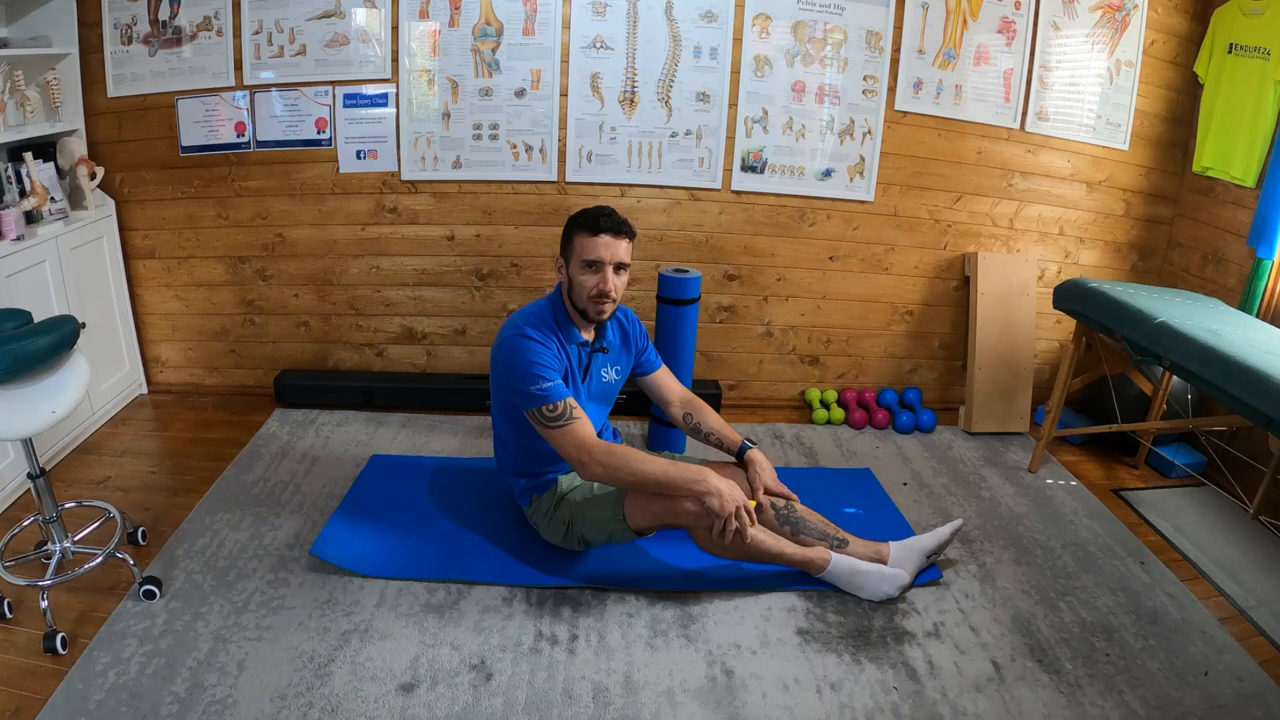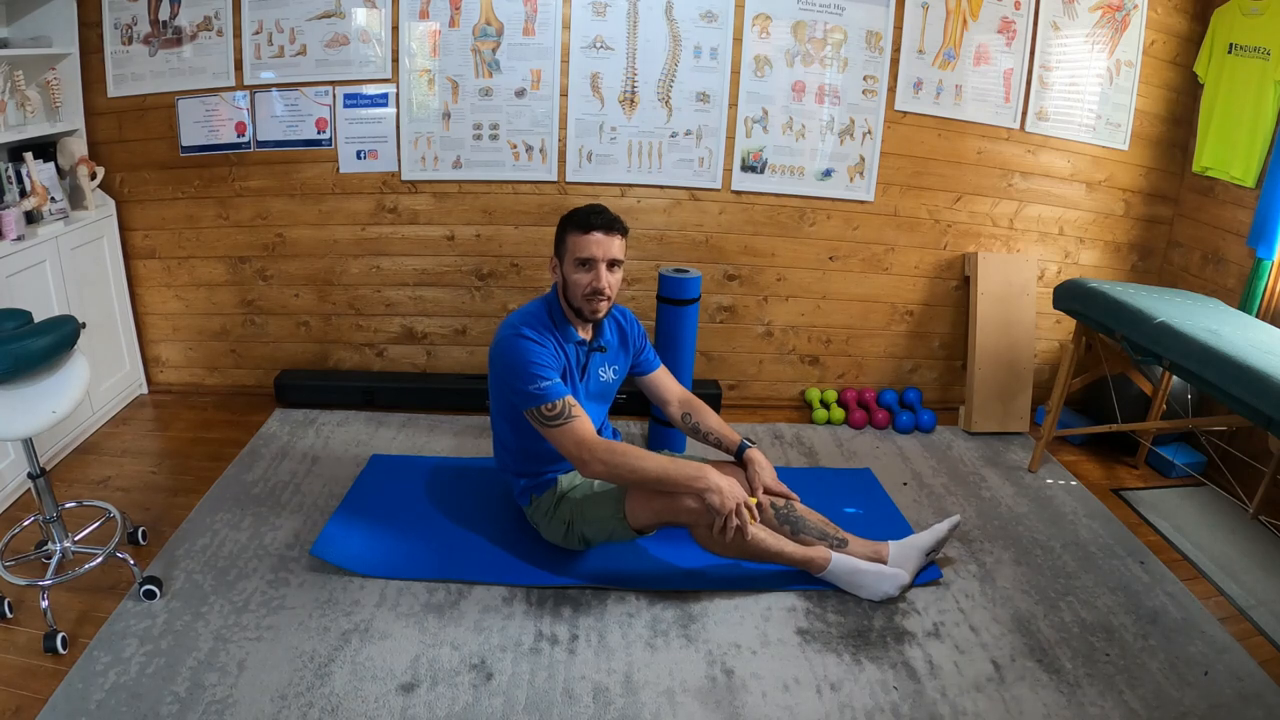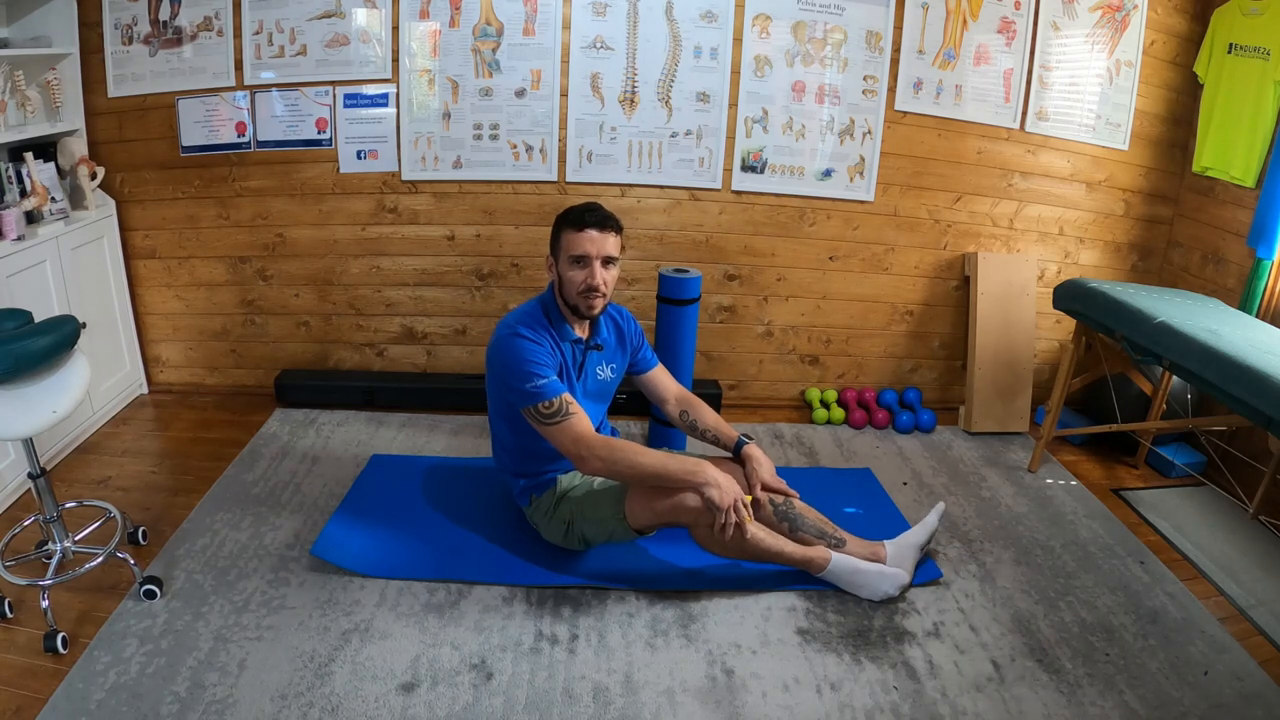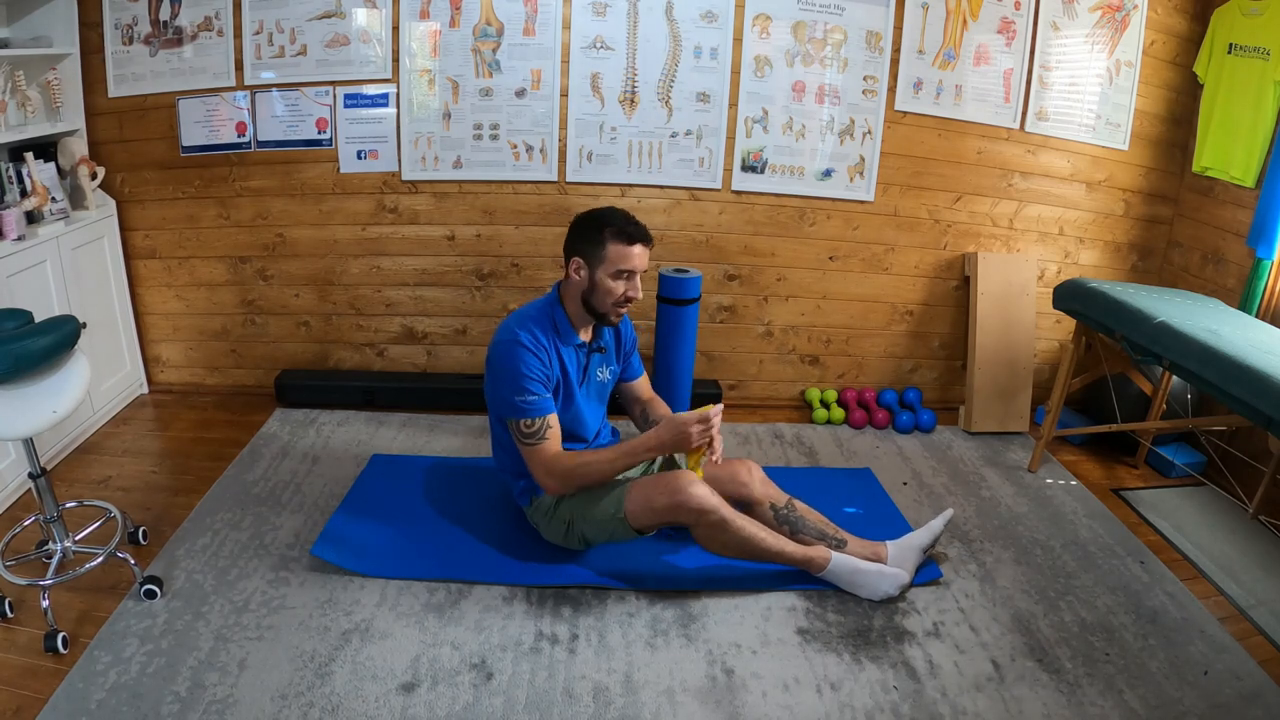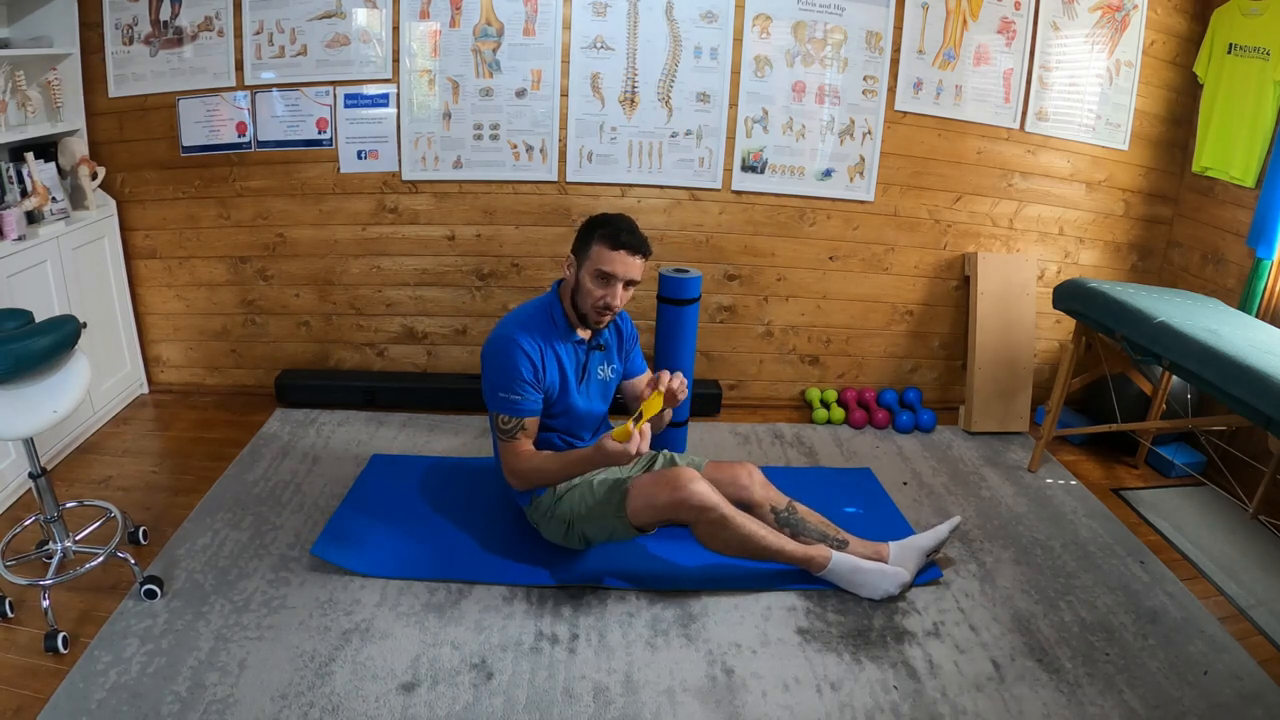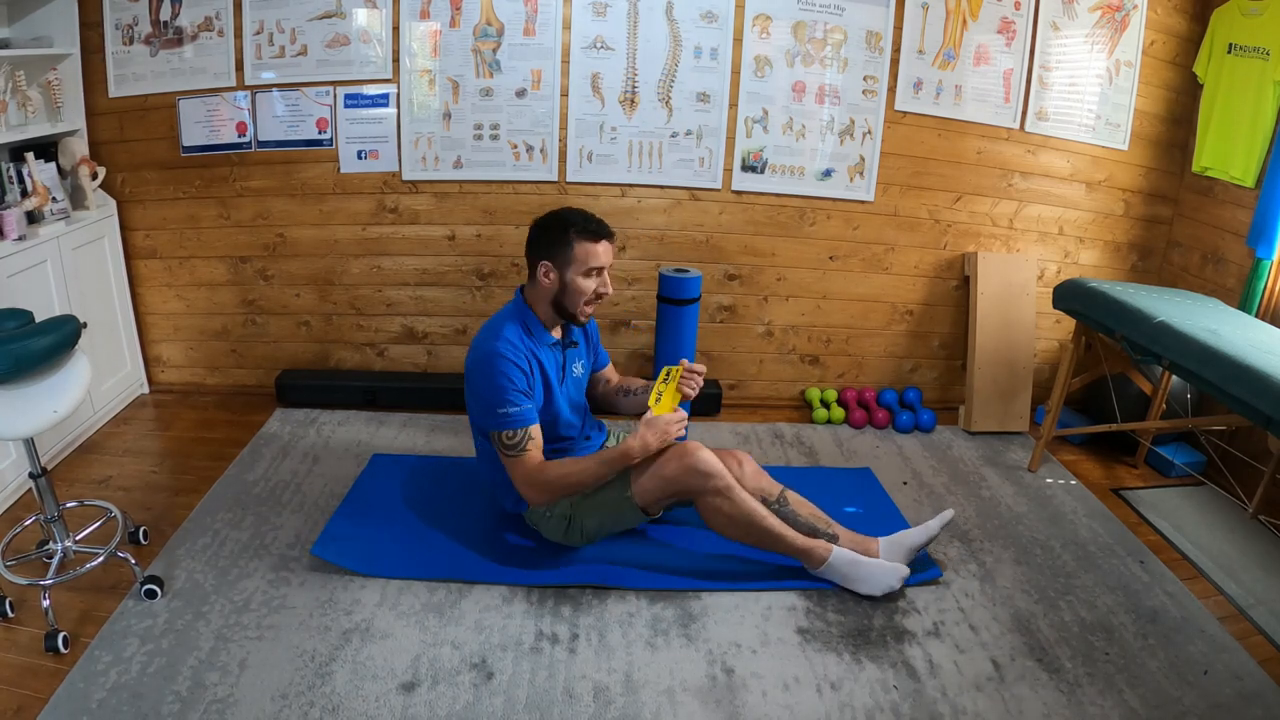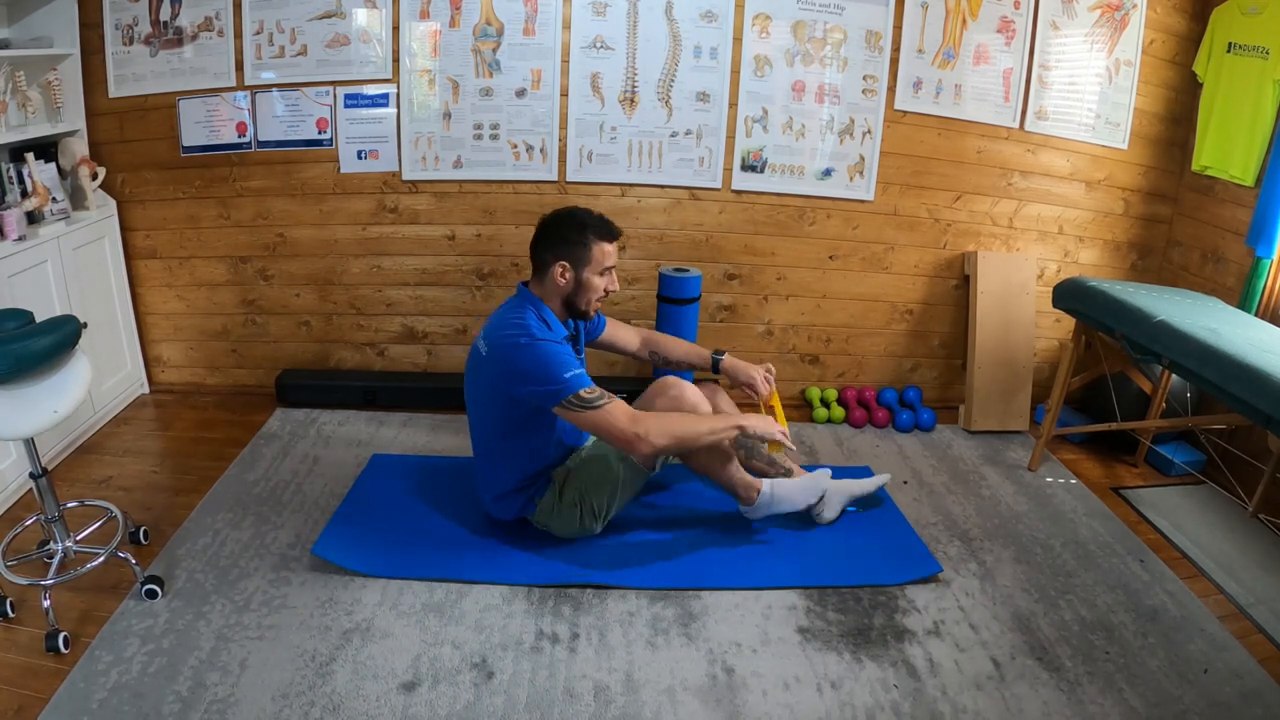
dt=0.7s
person 1, frame 1
left shoulder: (624, 324)
right shoulder: (528, 341)
left elbow: (679, 401)
right elbow: (589, 457)
left wrist: (747, 452)
right wrist: (703, 482)
left hip: (607, 462)
right hip: (555, 491)
left knee: (743, 484)
right knee: (699, 503)
left ankle: (881, 554)
right ankle: (822, 563)
person 1, frame 2
left shoulder: (621, 324)
right shoulder: (525, 341)
left elbow: (678, 401)
right elbow: (590, 455)
left wrist: (746, 452)
right wrist: (703, 478)
left hip: (606, 462)
right hip: (555, 491)
left knee: (742, 485)
right knee: (694, 500)
left ankle: (880, 554)
right ankle: (823, 563)
person 1, frame 3
left shoulder: (619, 323)
right shoulder: (522, 341)
left elbow: (676, 399)
right elbow: (588, 452)
left wrist: (745, 447)
right wrist: (701, 472)
left hip: (604, 463)
right hip: (555, 493)
left knee: (741, 479)
right knee: (691, 497)
left ankle: (877, 554)
right ankle: (821, 562)
person 1, frame 4
left shoulder: (615, 324)
right shoulder: (523, 346)
left elbow: (643, 400)
right elbow: (552, 473)
left wrist: (682, 429)
right wrist: (660, 440)
left hip: (607, 461)
right hip: (556, 498)
left knee: (744, 478)
right knee: (685, 492)
left ankle: (877, 554)
right ankle: (824, 563)
person 1, frame 5
left shoulder: (616, 324)
right shoulder: (517, 343)
left elbow: (641, 402)
right elbow: (518, 469)
left wrist: (663, 398)
right wrist: (598, 454)
left hip: (608, 459)
right hip: (556, 491)
left knee: (744, 479)
right knee: (686, 489)
left ankle: (880, 553)
right ankle: (822, 562)
person 1, frame 6
left shoulder: (574, 320)
right shoulder: (502, 355)
left elbow: (608, 390)
right elbow: (534, 483)
right wrist: (635, 448)
left hip: (592, 449)
right hip: (555, 502)
left knee: (738, 465)
right knee: (694, 463)
left ankle: (870, 549)
right ankle: (822, 557)
person 1, frame 7
left shoulder: (552, 308)
right shoulder: (529, 342)
left elbow: (639, 341)
right elbow: (638, 434)
left wrist: (722, 362)
right wrist: (744, 424)
left hip: (565, 455)
right hip: (550, 498)
left knee: (709, 397)
right knee: (676, 394)
left ankle: (809, 489)
right ankle: (752, 494)
